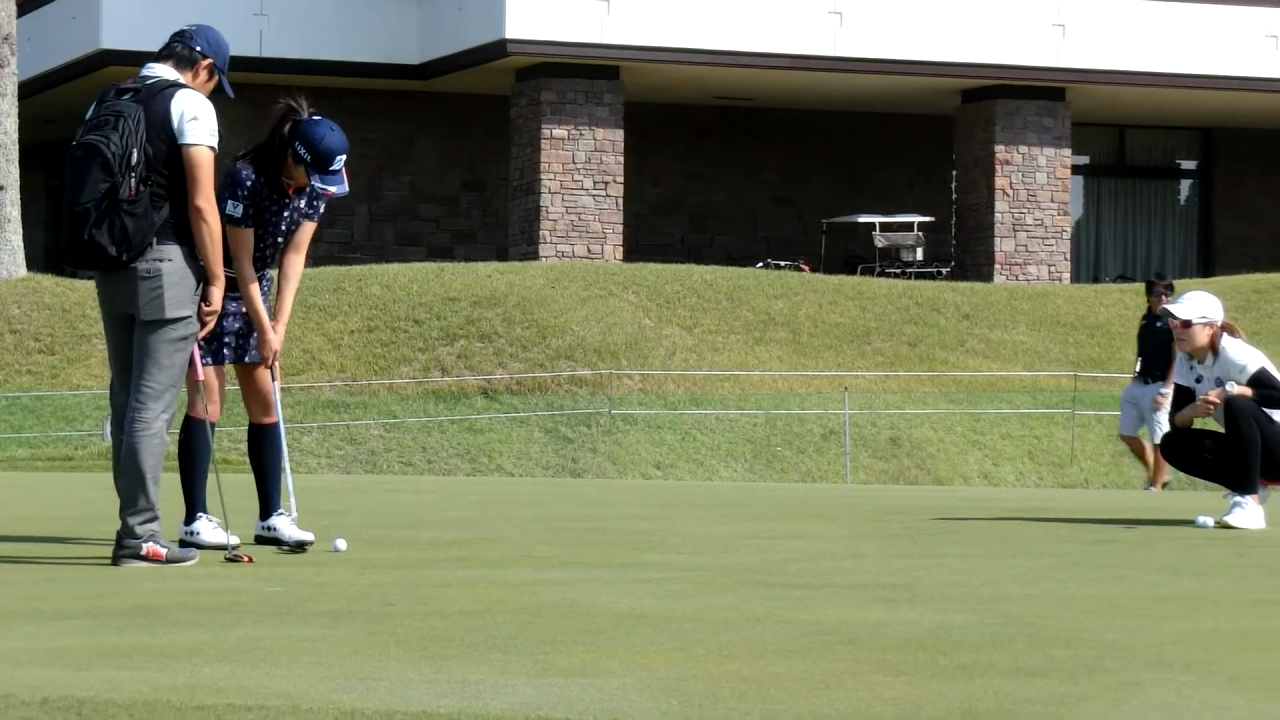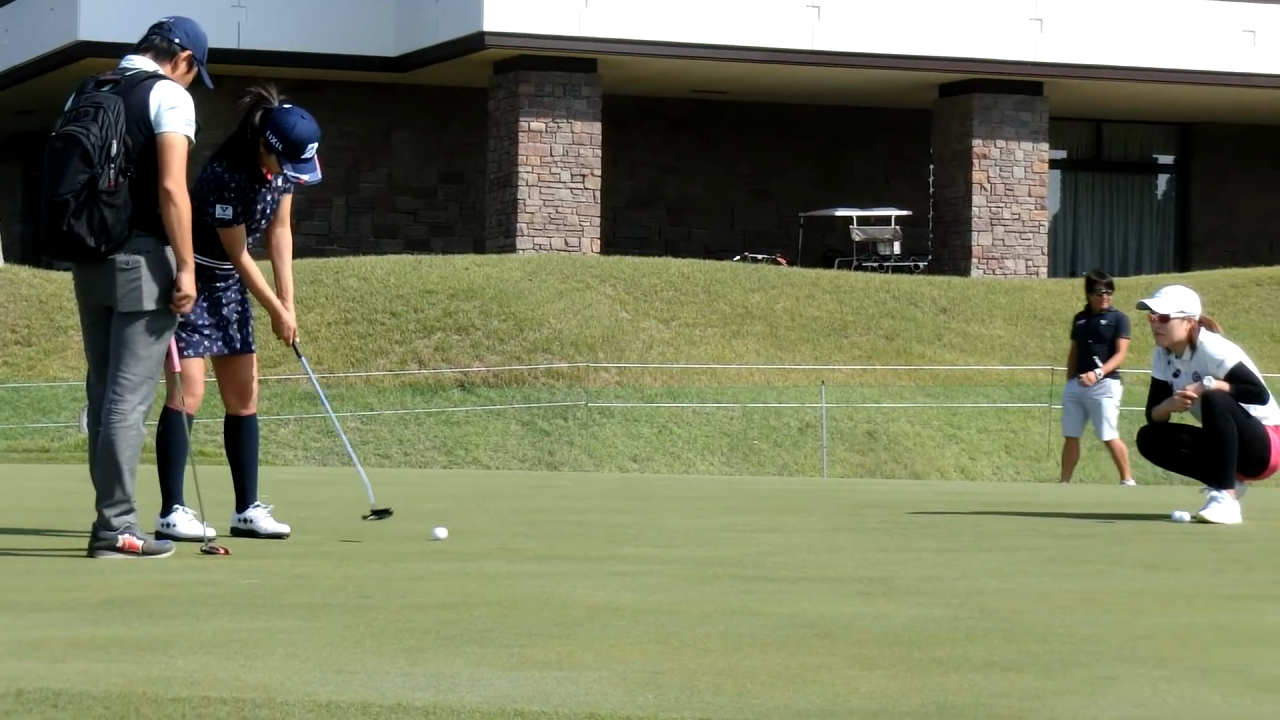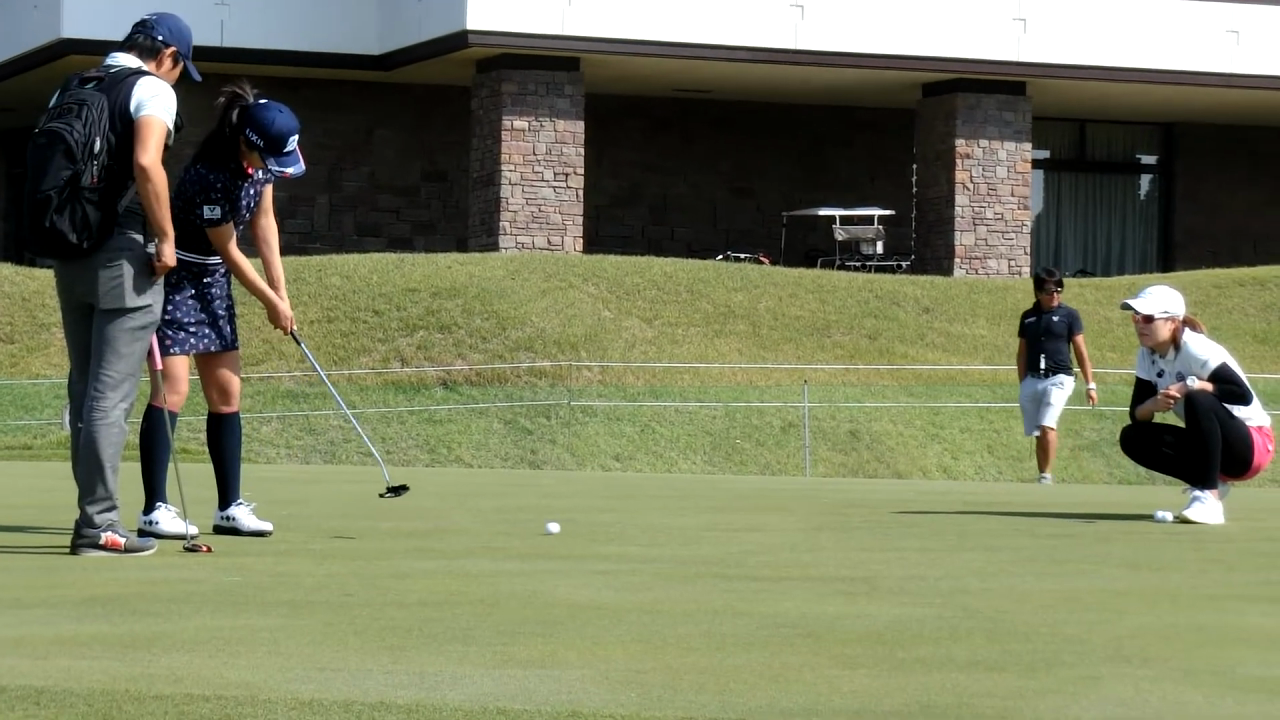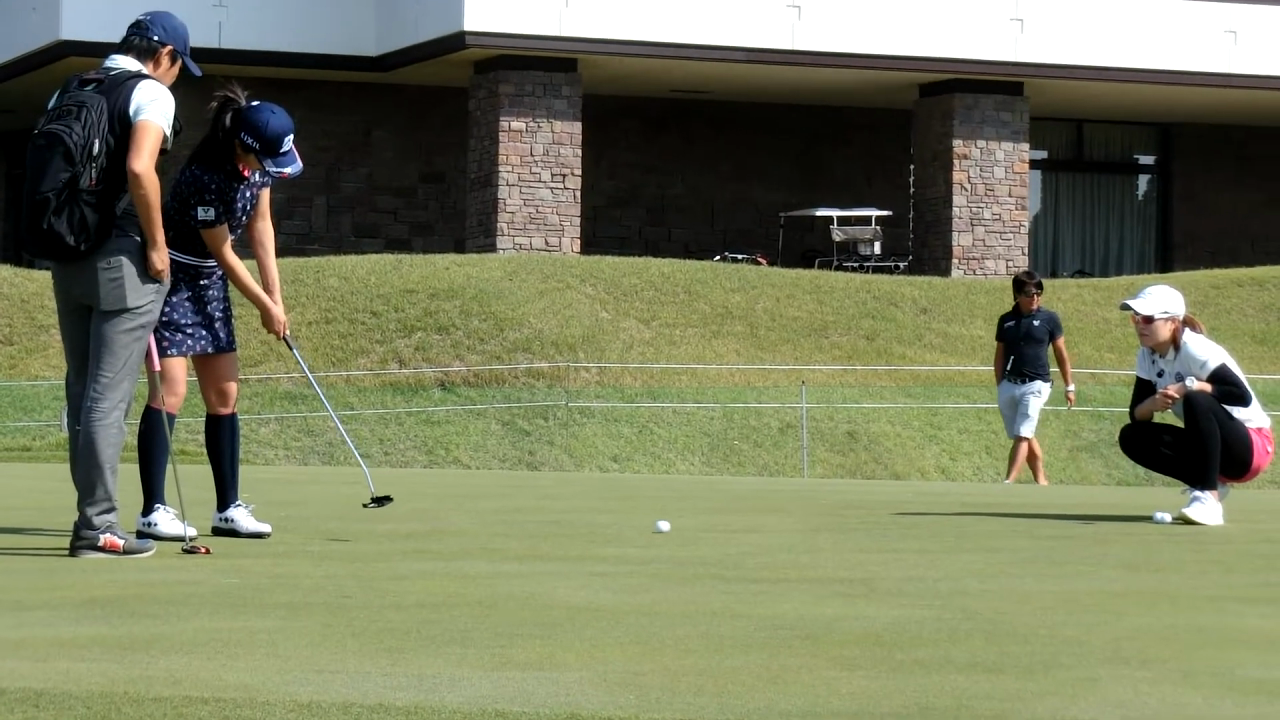
dt=0.3s
person 1, frame 1
right shoulder: (190, 103)
right elbow: (201, 203)
right wrist: (216, 280)
left hip: (112, 266)
right hip: (165, 263)
left knee: (126, 400)
right knee: (151, 405)
left ankle: (135, 524)
right ankle: (139, 535)
person 1, frame 2
right shoulder: (169, 94)
right elbow: (171, 185)
right wrist: (186, 268)
left hip: (88, 256)
right hip: (140, 257)
left knee: (103, 392)
right knee: (129, 397)
left ankle: (111, 517)
right ankle: (116, 527)
person 1, frame 3
right shoulder: (152, 88)
right elbow: (146, 162)
right wrist: (166, 239)
left hip: (71, 255)
right hip: (122, 253)
left knee: (85, 390)
right knee: (110, 394)
left ankle: (94, 513)
right ankle: (98, 524)
person 1, frame 4
left shoulder: (70, 92)
right shoulder: (151, 92)
left elbow: (46, 171)
right elbow: (139, 169)
left wrist: (67, 232)
right wrist: (157, 243)
left hip: (68, 256)
right hip: (120, 257)
left knee: (82, 392)
right knee: (108, 397)
left ankle: (92, 516)
right ankle: (98, 527)
person 2, frame 1
left shoulder: (315, 187)
right shoulder: (246, 177)
left elbow: (295, 254)
right elbow: (242, 260)
left wrist: (279, 325)
right wrist: (264, 328)
left hip: (254, 289)
left knee: (267, 404)
right knee: (209, 400)
left ankle: (271, 516)
right ankle: (195, 518)
person 2, frame 2
left shoulder: (282, 167)
right shoulder: (224, 175)
left elbow: (279, 231)
right elbow: (239, 254)
left wrist: (288, 300)
right wrist: (276, 311)
left hip: (230, 284)
right hip: (191, 280)
left knee: (244, 396)
right knee: (188, 393)
left ankle: (247, 509)
right ankle: (172, 512)
person 2, frame 3
left shoulder: (262, 160)
right shoulder: (209, 174)
left elbow: (264, 220)
right elbow: (229, 251)
left wrist: (281, 289)
right wrist: (270, 303)
left hip: (214, 279)
right hip: (177, 277)
left knee: (227, 393)
right knee: (173, 390)
left ankle: (230, 507)
right ankle: (154, 509)
person 2, frame 4
left shoulder: (260, 162)
right shoulder: (205, 176)
left elbow: (261, 224)
right elbow: (224, 252)
left wrist: (276, 294)
right wrist: (265, 306)
left hip: (211, 282)
right hip: (173, 279)
left knee: (225, 395)
right knee: (171, 392)
left ankle: (229, 508)
right ankle: (153, 511)
person 3, frame 1
left shoulder: (1234, 354)
right shoulder: (1184, 361)
right elbow: (1176, 422)
left wrist: (1229, 390)
right wrist: (1192, 410)
right hip: (1250, 450)
left knee: (1237, 404)
right knee: (1173, 444)
left ankle: (1249, 503)
right ankle: (1251, 488)
person 3, frame 2
left shoulder: (1213, 349)
right shoulder: (1162, 356)
left elbow: (1260, 394)
right elbow: (1153, 416)
left wrist: (1207, 384)
right wrist: (1169, 404)
right hip: (1227, 446)
left knee: (1215, 400)
right knee: (1149, 438)
left ankle: (1226, 498)
right ankle: (1229, 483)
person 3, frame 3
left shoulder: (1196, 349)
right shoulder: (1146, 355)
left elbow: (1244, 395)
right elbow: (1136, 415)
left wrist: (1190, 385)
right wrist: (1153, 404)
right hip: (1210, 445)
left knee: (1198, 400)
right knee: (1132, 438)
left ankle: (1209, 499)
right ankle: (1211, 483)
person 3, frame 4
left shoulder: (1196, 349)
right shoulder: (1147, 355)
left elbow: (1243, 396)
right elbow: (1136, 415)
left wrist: (1189, 385)
right wrist: (1152, 403)
right hip: (1211, 447)
left knee: (1197, 400)
right knee: (1132, 437)
left ankle: (1209, 499)
right ankle: (1211, 486)
person 4, frame 1
right shoulder: (1146, 318)
left elbow: (1178, 359)
left wrist: (1166, 391)
right wrist: (1134, 382)
left hip: (1159, 386)
right hip: (1139, 385)
left knee: (1159, 440)
right knee: (1127, 434)
left ankle: (1156, 488)
right ankle: (1155, 474)
person 4, frame 2
left shoulder: (1118, 319)
right shoulder: (1079, 319)
left elbow: (1120, 354)
left wrist: (1097, 373)
right wrist: (1069, 382)
left hip: (1104, 385)
right hip: (1076, 385)
left knee: (1108, 436)
right knee: (1071, 437)
left ankle: (1128, 481)
right ankle: (1064, 484)
person 4, frame 3
left shoulder: (1070, 315)
right shoulder: (1027, 317)
left elbow: (1081, 351)
left wrist: (1090, 385)
right wrist: (1022, 382)
left hip: (1059, 379)
right hip: (1031, 381)
left knee: (1047, 427)
right knee: (1039, 435)
left ankle: (1046, 475)
right ankle: (1046, 484)
person 4, frame 4
left shoulder: (1049, 319)
right shoulder: (1006, 320)
left elbow: (1061, 354)
left wrist: (1069, 386)
right wrist: (999, 385)
left hip: (1035, 386)
right hip: (1009, 385)
left knee: (1023, 436)
right knee: (1024, 437)
left ankle: (1008, 484)
right ankle: (1041, 483)
